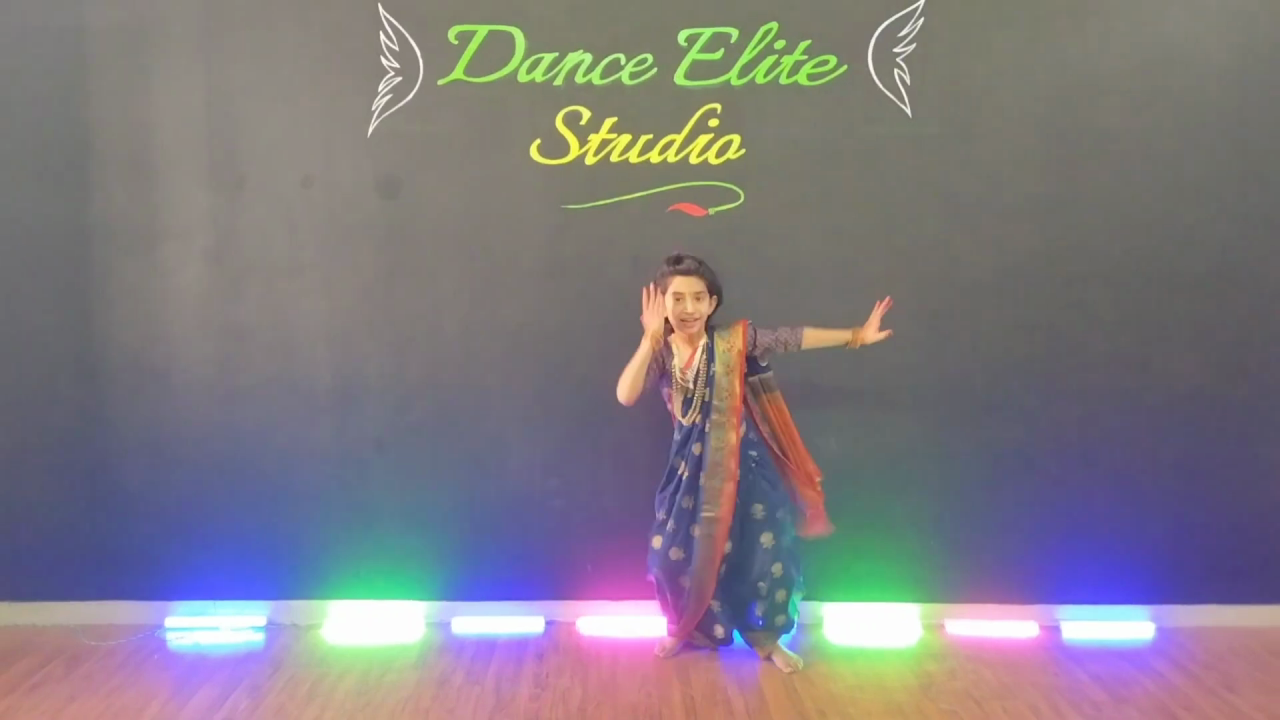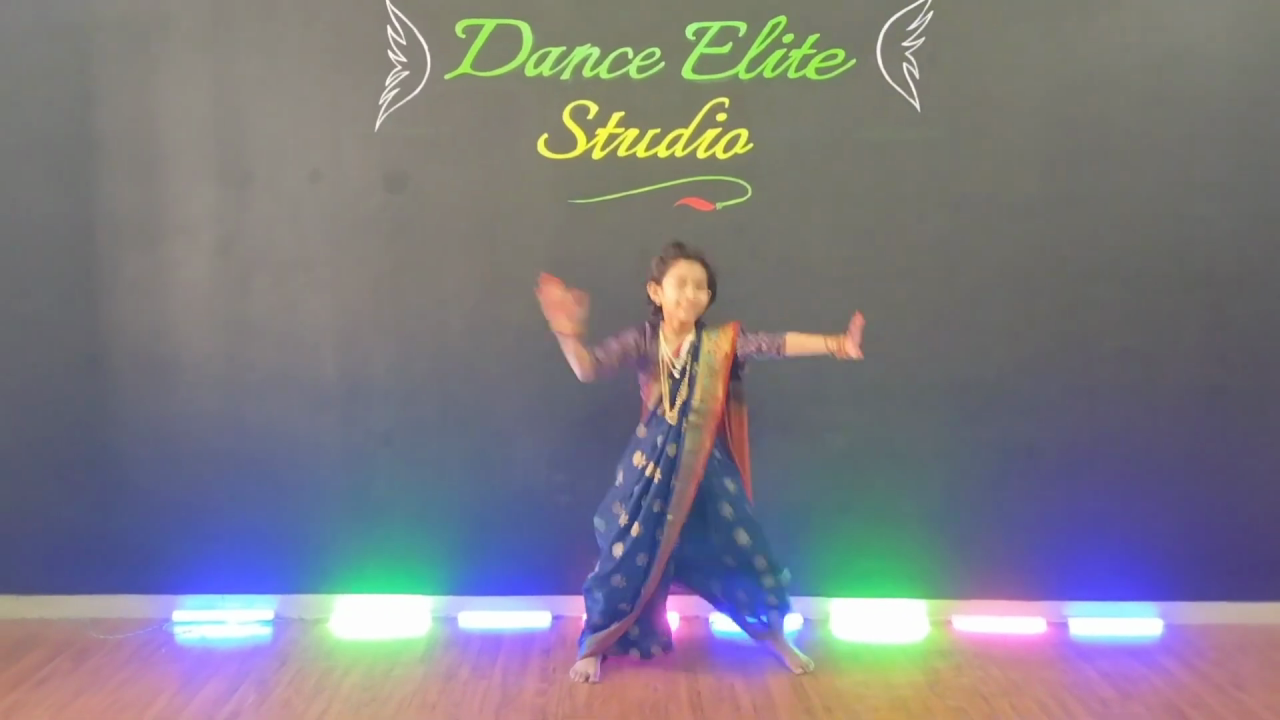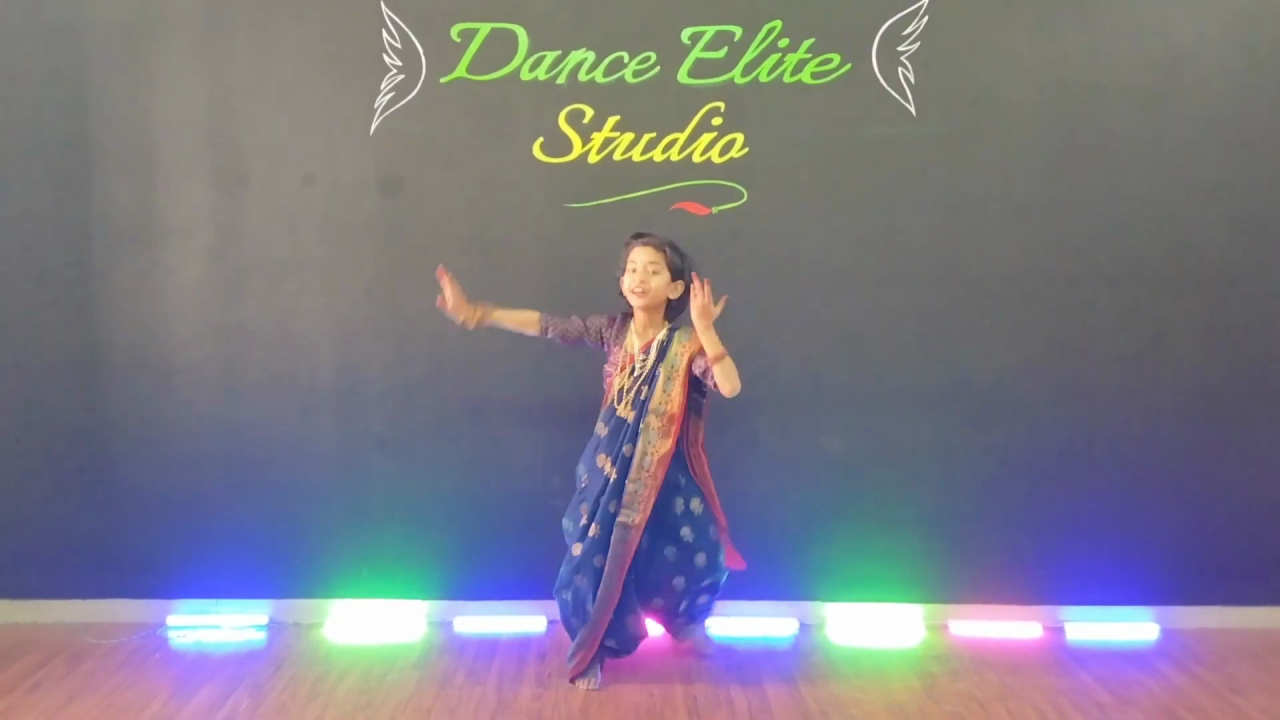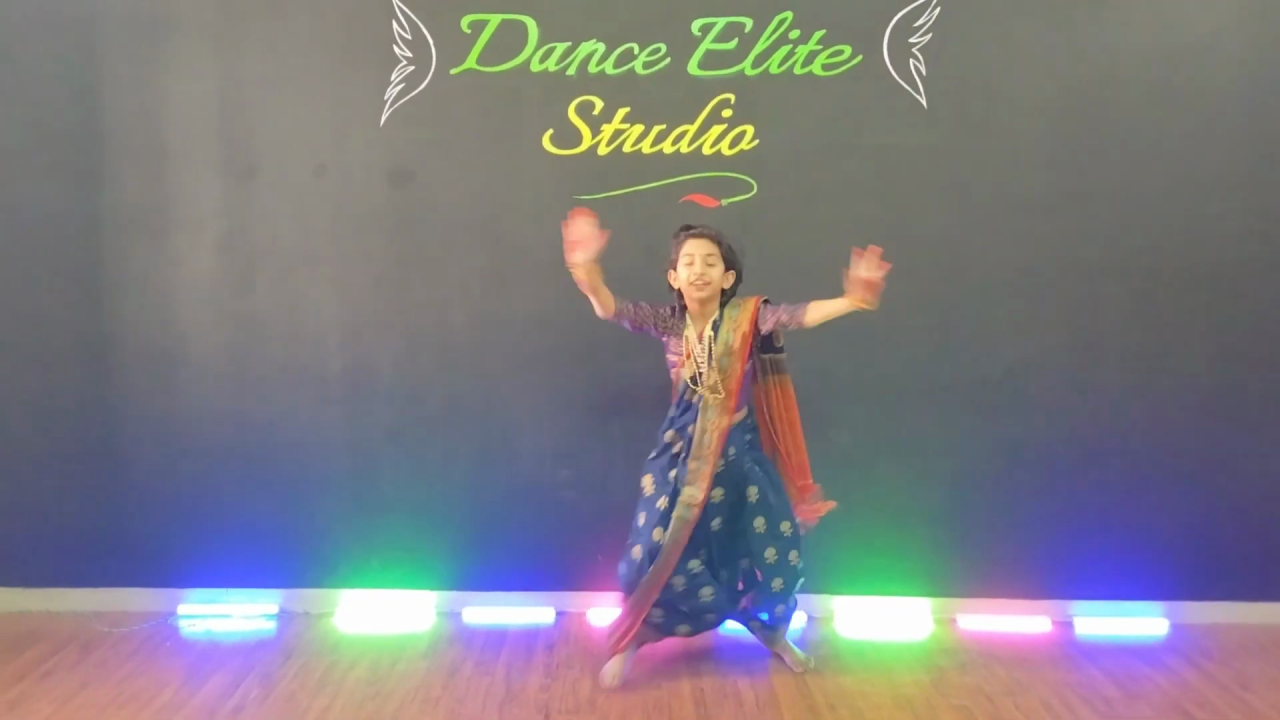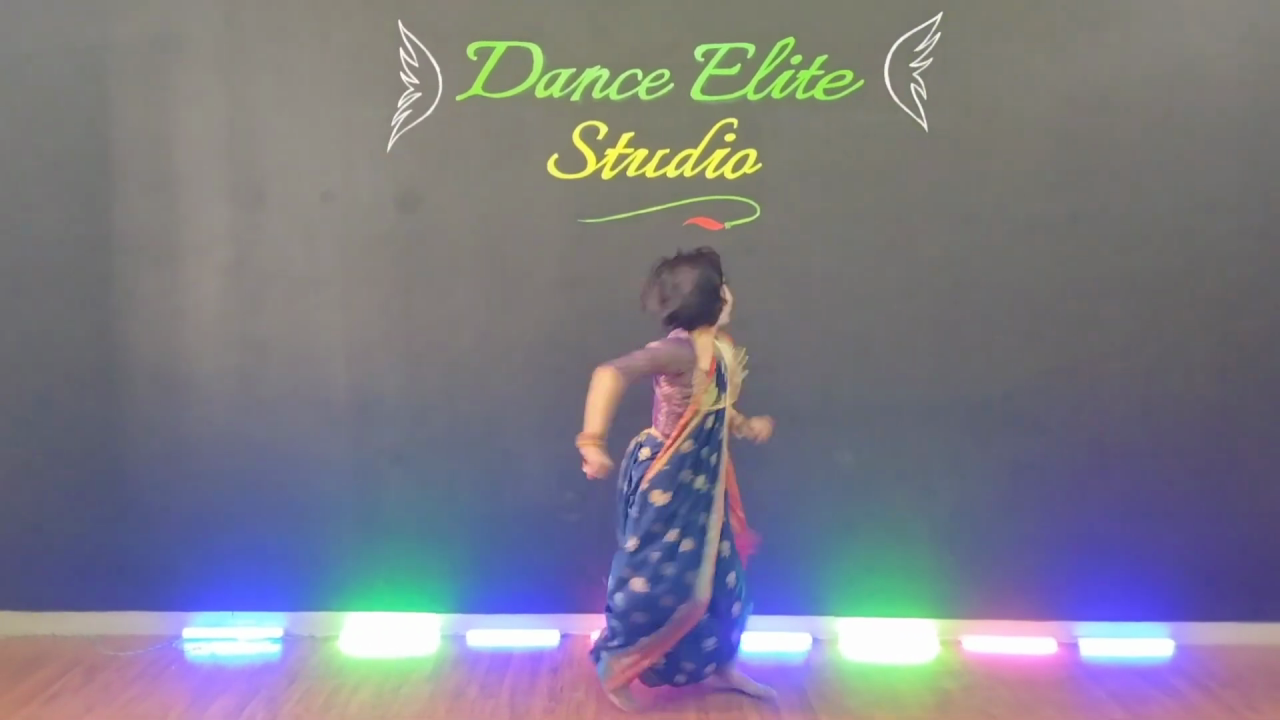
dt=1s
person 1, frame 1
left shoulder: (737, 341)
right shoulder: (660, 355)
left elbow: (795, 339)
right elbow: (626, 395)
left wrist: (857, 336)
right wrist: (650, 338)
left hip: (744, 468)
right hip: (690, 472)
left knee: (765, 554)
right knee: (678, 552)
left ankle: (765, 638)
right ankle: (688, 627)
person 1, frame 2
left shoulder: (722, 341)
right shoulder: (638, 341)
left elbow: (777, 343)
right elbow: (586, 370)
left wrist: (835, 344)
right wrist: (568, 333)
left hip: (706, 467)
right hip: (650, 464)
left knee: (744, 550)
right knee: (627, 554)
left ankle: (774, 636)
right ankle: (597, 643)
person 1, frame 3
left shoulder: (689, 345)
right shoulder: (611, 330)
left elbow: (730, 388)
right elbow: (544, 325)
left wrist: (706, 328)
right wrist: (474, 314)
left hip: (664, 469)
right hip: (610, 465)
left knee: (696, 551)
right knee: (594, 558)
left ankle: (688, 623)
right ankle: (594, 649)
person 1, frame 4
left shoulder: (747, 316)
right shoulder: (666, 321)
left elbow: (800, 315)
right elbow: (611, 309)
left wrist: (853, 298)
right wrist: (585, 269)
left hip: (741, 451)
right hip: (682, 450)
left knee: (769, 543)
right knee: (660, 546)
left ankle: (772, 633)
right ankle: (627, 643)
person 1, frame 5
left shoulder: (719, 350)
right shoulder: (679, 347)
right elbow: (610, 372)
left wrist: (739, 426)
right wrist: (593, 438)
left hip: (700, 481)
right hip: (666, 479)
left knee: (719, 577)
right knee: (652, 579)
left ankle: (720, 666)
right ankle: (616, 668)
